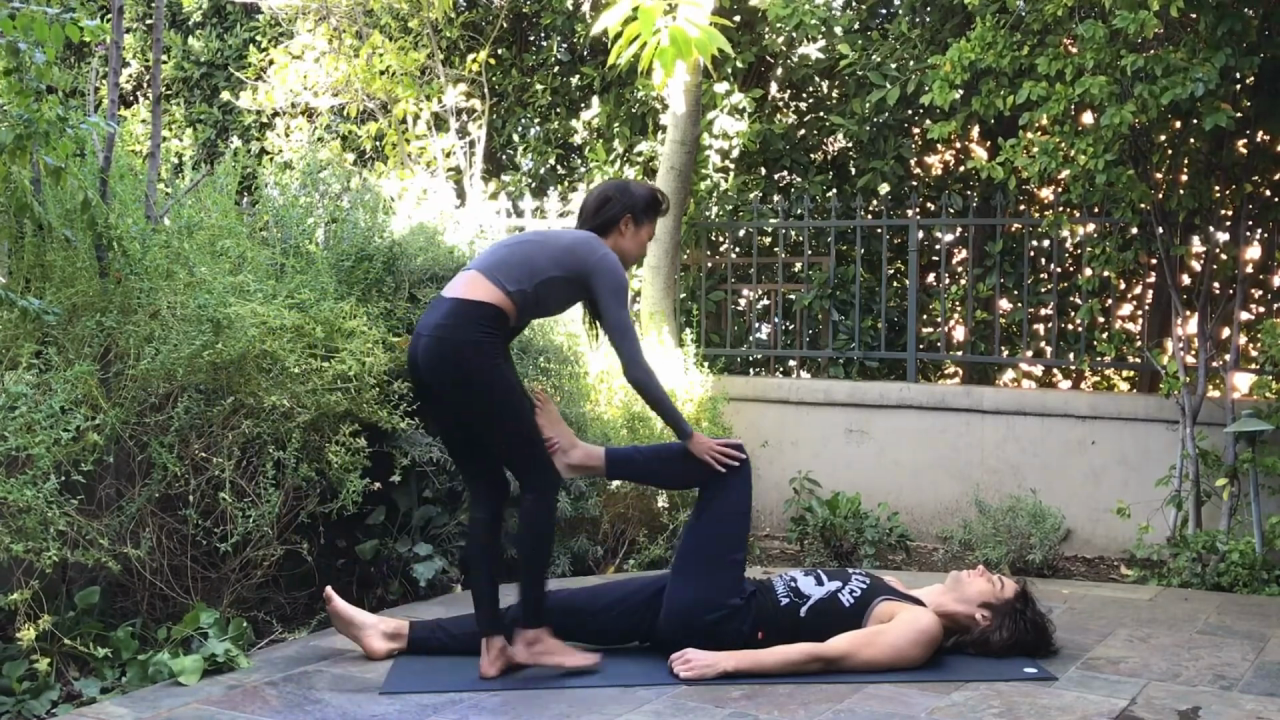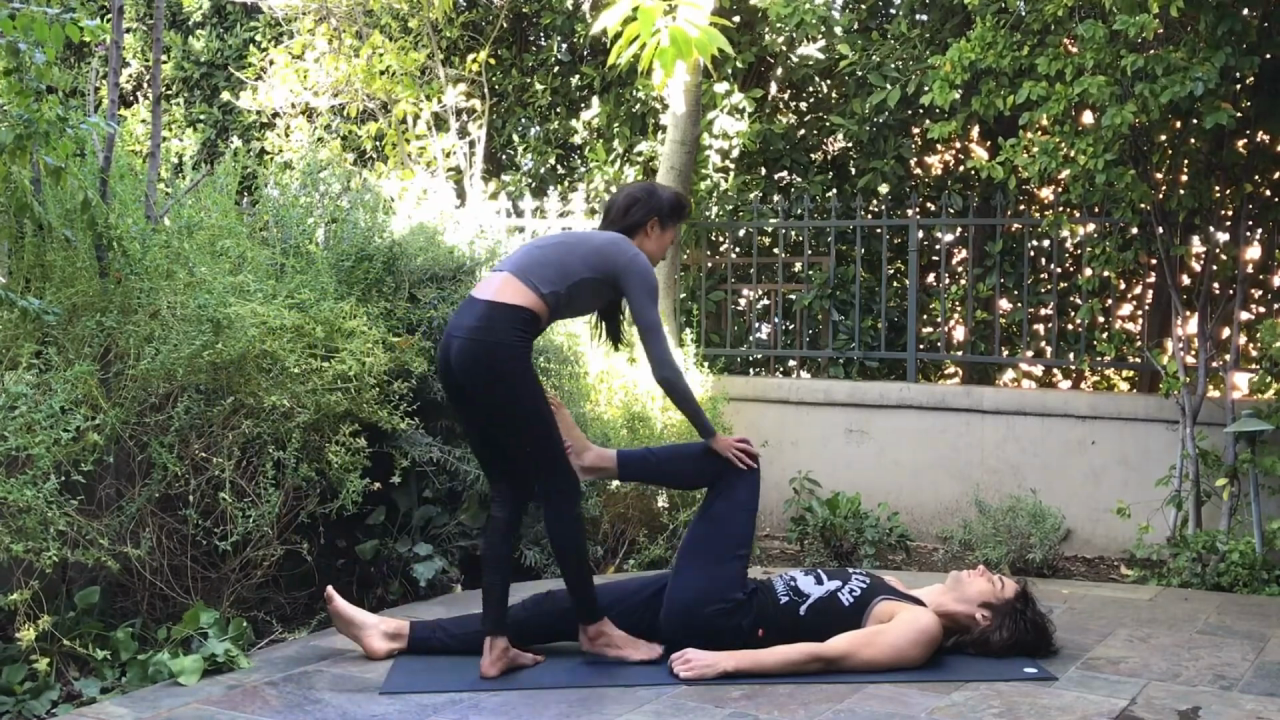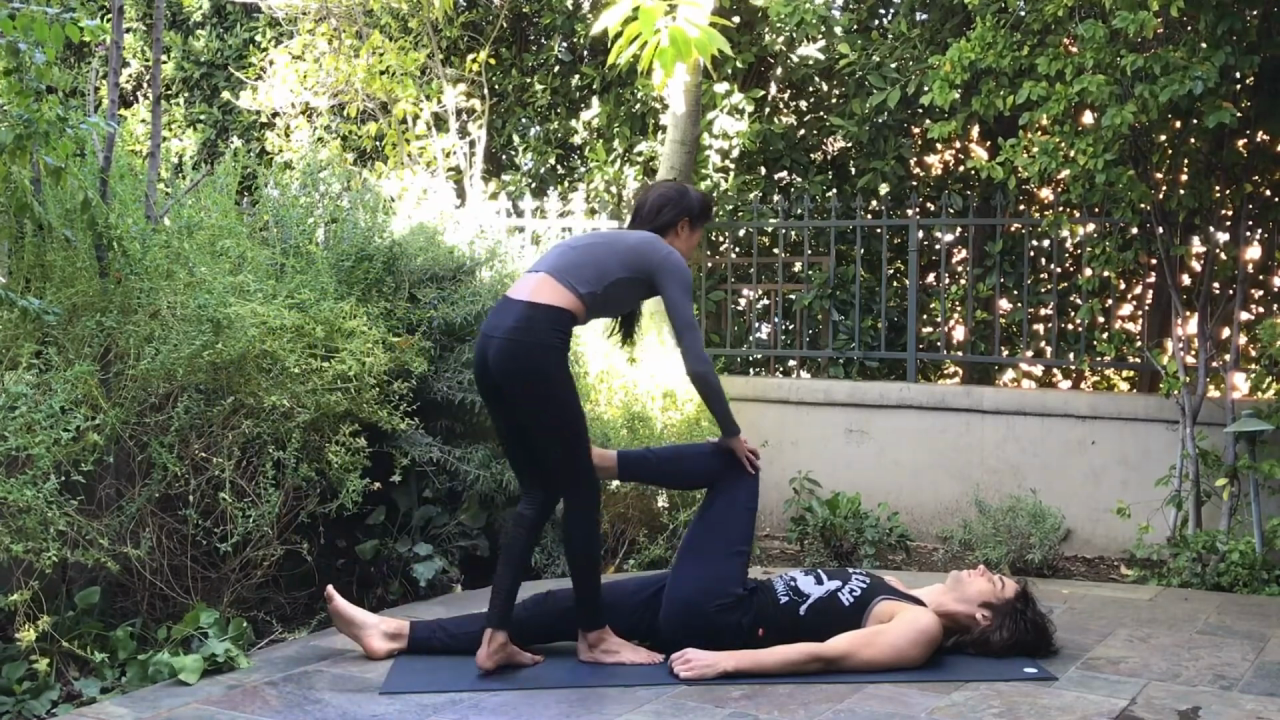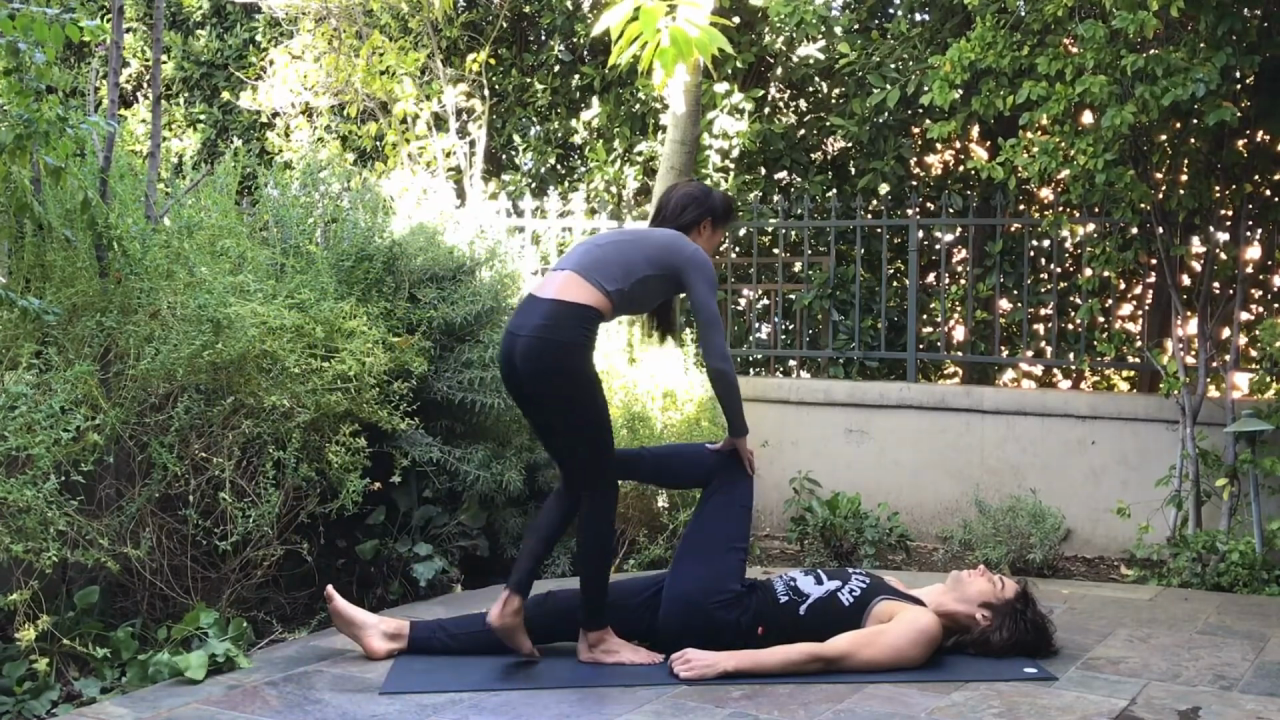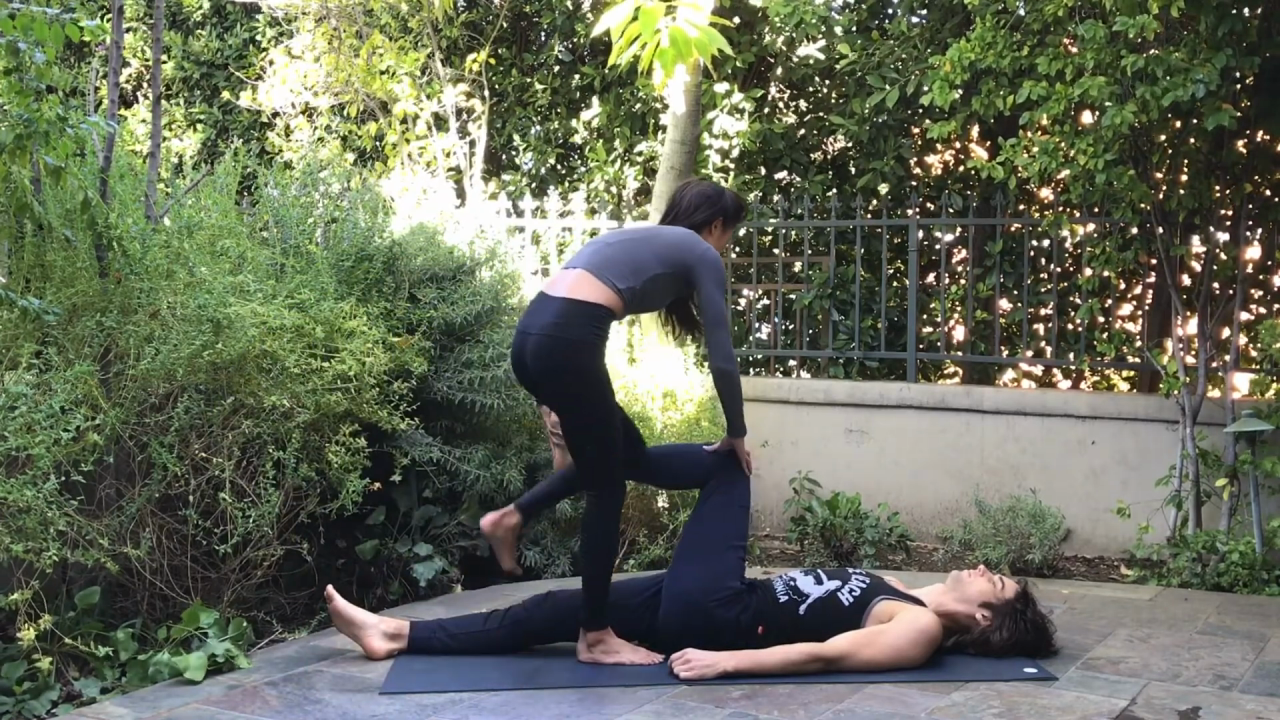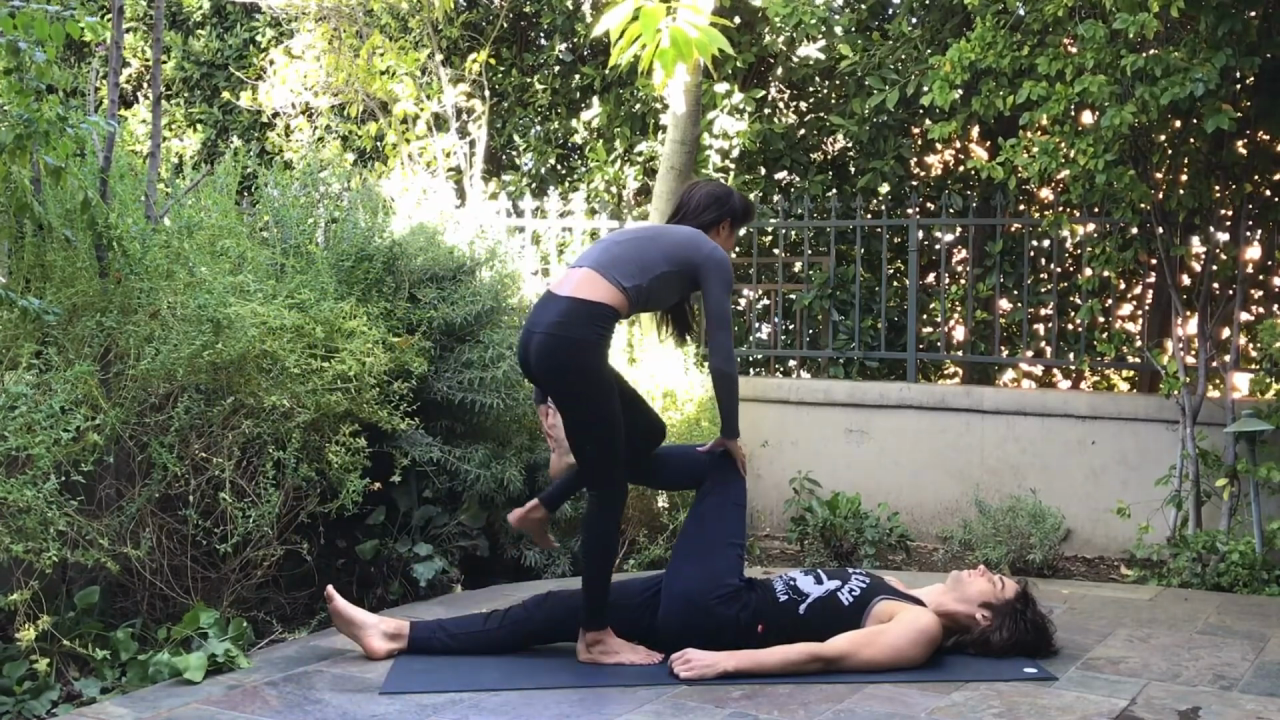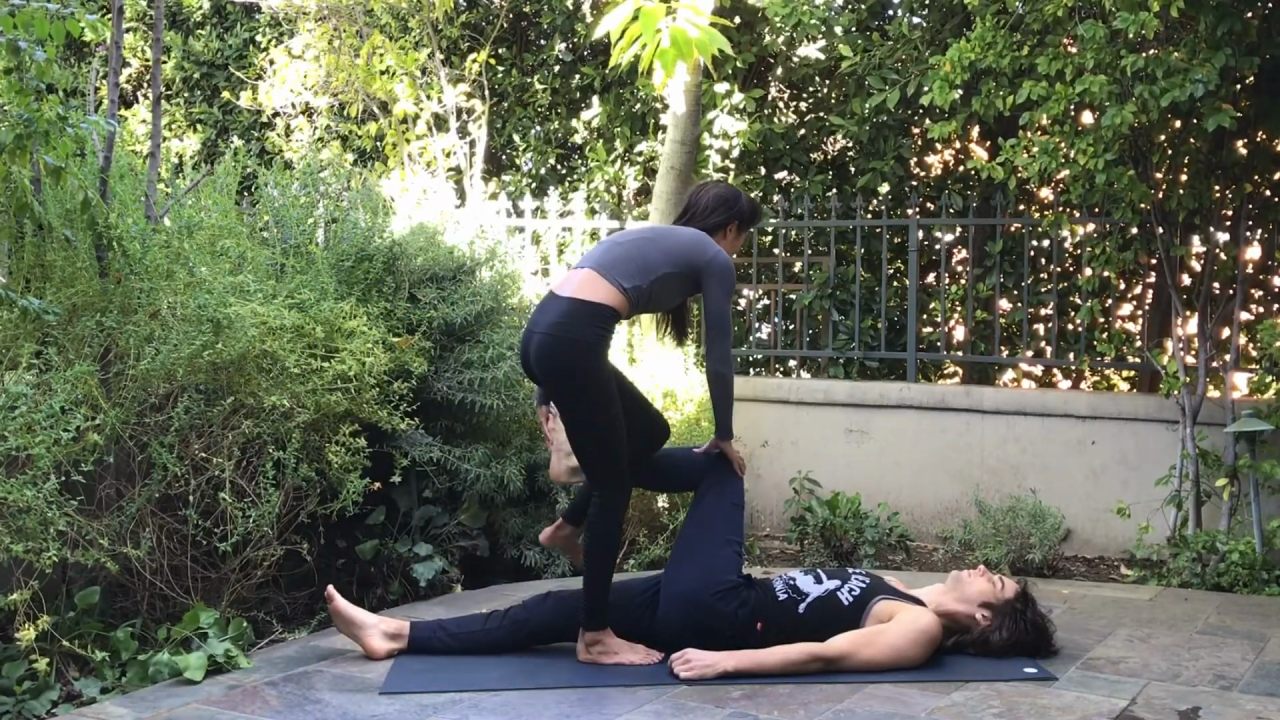
dt=0.2s
person 1, frame 1
left shoulder: (919, 630)
right shoulder: (900, 595)
left elbow: (826, 653)
left wrist: (725, 661)
left hip: (714, 622)
right hip: (703, 608)
left knee: (728, 461)
right knee: (557, 605)
left ankle: (583, 457)
right ankle: (396, 634)
person 1, frame 2
left shoulder: (918, 632)
right shoulder: (899, 594)
left elbow: (823, 654)
left wrist: (724, 662)
left hip: (714, 620)
right hip: (703, 609)
left knee: (736, 462)
right knee: (557, 608)
left ankle: (592, 460)
right ankle: (395, 634)
person 1, frame 3
left shoulder: (920, 630)
right shoulder: (899, 595)
left elbow: (825, 654)
left wrist: (723, 663)
left hip: (714, 620)
right hip: (704, 608)
left knee: (736, 464)
right knee: (559, 608)
left ankle: (594, 461)
right ankle: (397, 634)
person 1, frame 4
left shoulder: (920, 630)
right shoulder: (900, 593)
left elbow: (825, 654)
left wrist: (722, 663)
left hip: (715, 619)
right hip: (706, 607)
left knee: (730, 465)
right knee: (559, 606)
right ankle: (397, 633)
person 1, frame 5
left shoulder: (919, 630)
right shoulder: (899, 594)
left elbow: (826, 654)
left wrist: (725, 663)
left hip: (714, 618)
right hip: (706, 607)
left knee: (726, 466)
right knee: (559, 610)
right ankle: (397, 633)
person 1, frame 6
left shoulder: (919, 629)
right shoulder: (900, 594)
left elbow: (826, 654)
left wrist: (724, 663)
left hip: (715, 618)
right hip: (706, 607)
left knee: (723, 466)
right knee: (558, 609)
right ankle: (397, 633)
person 1, frame 7
left shoulder: (920, 630)
right shoulder: (900, 593)
left elbow: (826, 655)
left wrist: (724, 663)
left hip: (716, 616)
right hip: (707, 606)
left knee: (720, 467)
right knee: (558, 609)
right ankle: (397, 634)
person 2, frame 1
left shoulder: (560, 247)
right shoulder: (602, 260)
right elbow: (635, 368)
left wrist: (526, 412)
right wrist: (688, 436)
left hip: (429, 343)
right hip: (462, 348)
left knee: (488, 492)
right knee: (538, 484)
left ankle: (492, 643)
right ankle: (532, 633)
person 2, frame 2
left shoulder: (581, 247)
right shoulder: (630, 261)
right elbow: (663, 368)
left wrist: (541, 417)
right wrist: (711, 436)
left hip: (458, 341)
right hip: (493, 349)
left knee: (509, 493)
right knee: (558, 489)
left ankle: (495, 644)
right ankle: (593, 629)
person 2, frame 3
left shoulder: (606, 244)
right shoulder: (664, 259)
right elbow: (697, 363)
right wrist: (731, 434)
left hip: (493, 340)
right hip: (530, 348)
left knee: (538, 494)
right knee: (580, 492)
left ankle: (496, 635)
right ankle: (593, 635)
person 2, frame 4
left shoulder: (626, 240)
right shoulder: (690, 256)
right elbow: (717, 360)
right wrist: (738, 434)
left hip: (518, 338)
right hip: (556, 346)
left knee: (579, 482)
right knee: (598, 491)
left ankle: (511, 600)
right ankle: (595, 636)
person 2, frame 5
left shoulder: (637, 238)
right shoulder: (703, 255)
right elbow: (721, 359)
left wrist: (553, 406)
right wrist: (736, 435)
left hip: (530, 335)
right hip: (565, 344)
left knee: (626, 454)
right knee: (607, 489)
left ankle: (514, 517)
right ankle: (594, 636)
person 2, frame 6
left shoulder: (645, 237)
right shoulder: (710, 255)
right elbow: (721, 358)
left wrist: (550, 401)
right wrist: (729, 435)
left hip: (539, 332)
right hip: (570, 342)
left knee: (645, 432)
right knee: (609, 488)
left ankle: (539, 510)
right ankle: (595, 636)
person 2, frame 7
left shoulder: (653, 239)
right shoulder: (714, 258)
right elbow: (718, 359)
left wrist: (549, 401)
right wrist: (724, 437)
left hip: (542, 332)
right hip: (571, 343)
left knee: (648, 432)
right knee: (612, 487)
left ankle: (571, 527)
right ankle: (595, 636)
